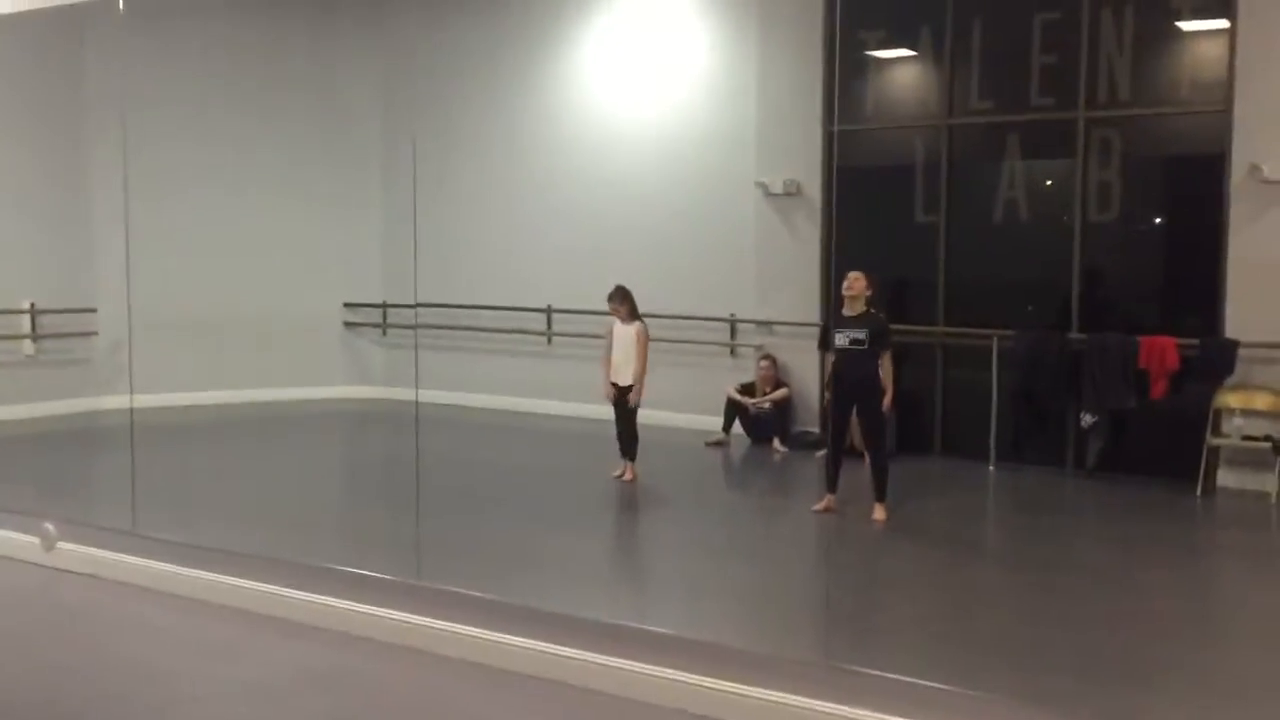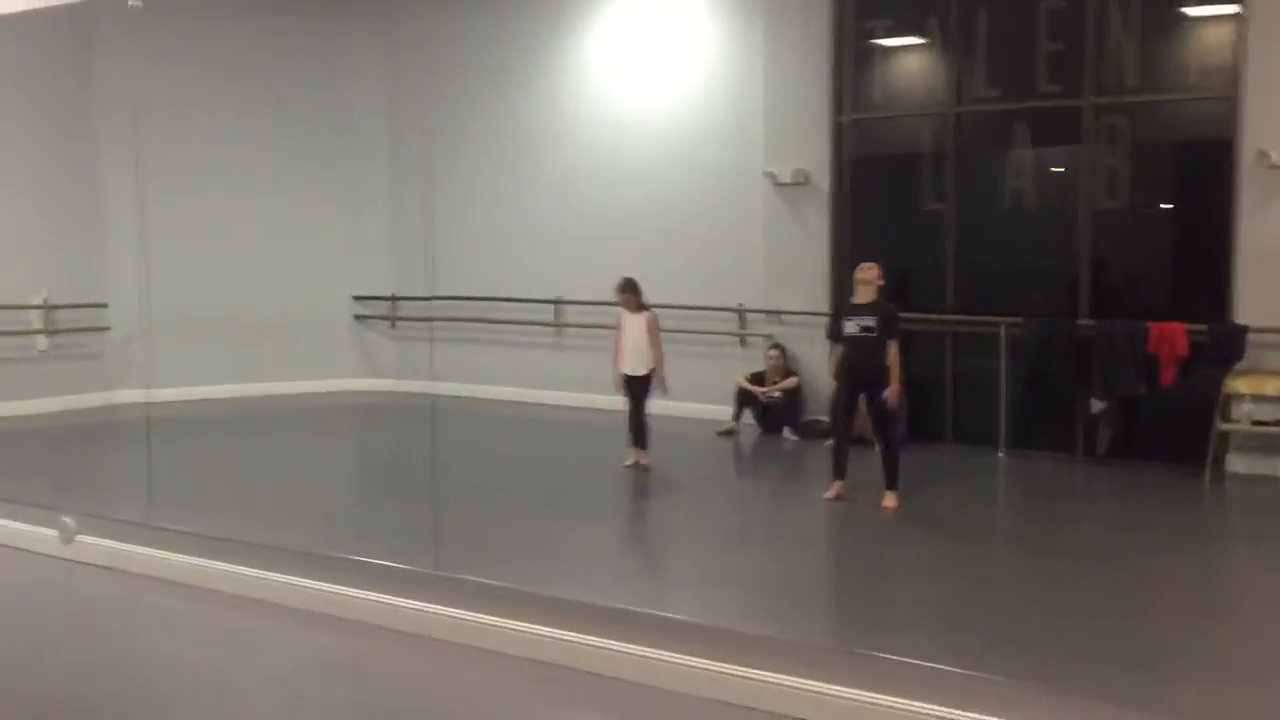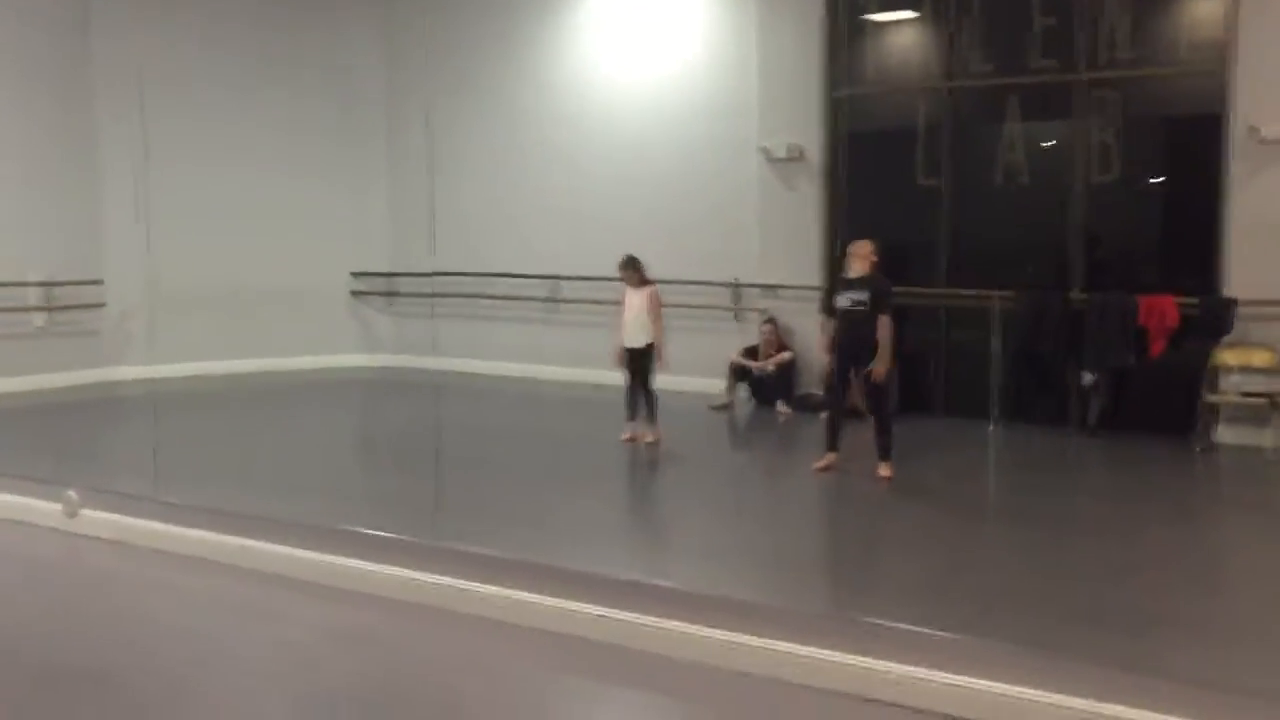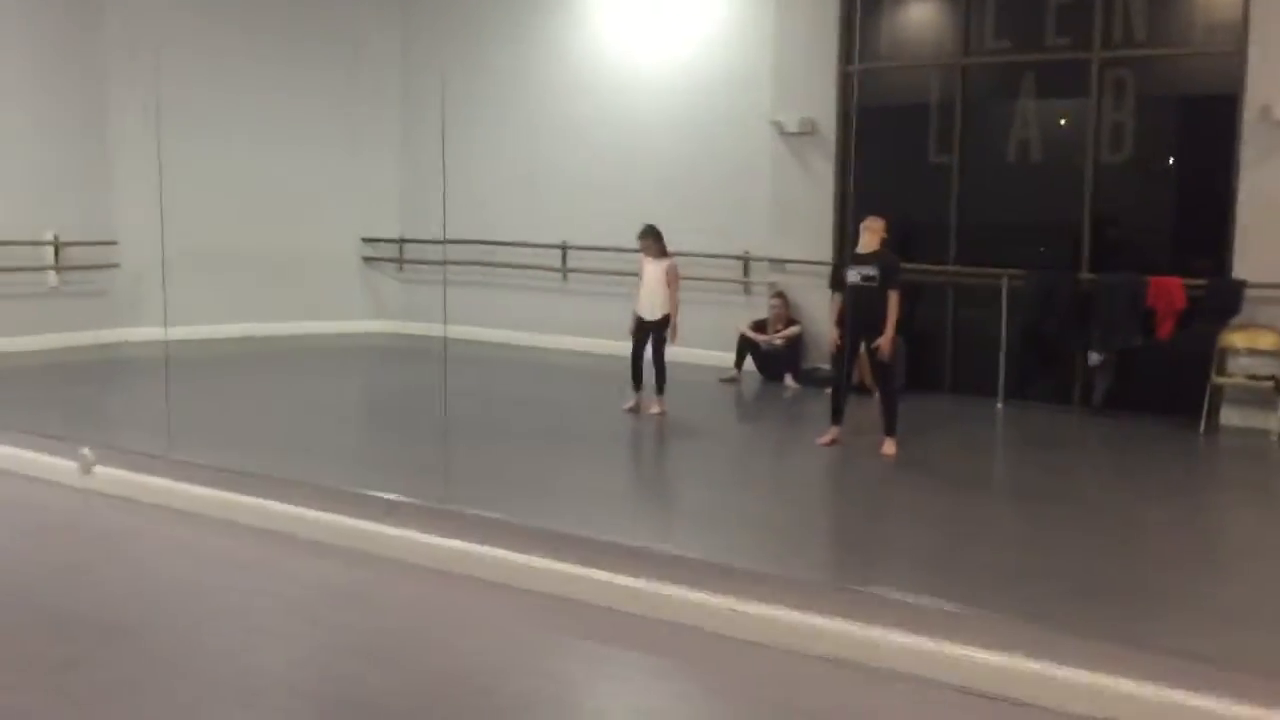
dt=0.4s
person 1, frame 1
left shoulder: (876, 322)
right shoulder: (832, 322)
left elbow: (885, 358)
left wrist: (888, 392)
right wrist: (827, 388)
left hip: (869, 391)
right hip: (839, 390)
left knee: (875, 446)
right knee: (834, 443)
left ankle: (880, 503)
right ankle: (830, 496)
person 1, frame 2
left shoulder: (885, 310)
right shoulder: (843, 311)
left elbow: (892, 348)
right elbow: (837, 347)
left wrist: (894, 382)
right wrist: (834, 378)
left hip: (876, 379)
right hip: (848, 378)
left knee: (884, 433)
right knee: (840, 428)
left ankle: (890, 490)
right ankle: (838, 483)
person 1, frame 3
left shoulder: (878, 284)
right shoulder: (837, 284)
left elbow: (884, 322)
right elbow: (831, 321)
left wrist: (883, 357)
right wrist: (827, 351)
left hip: (869, 352)
right hip: (842, 351)
left knee: (878, 405)
right knee: (835, 401)
left ankle: (884, 461)
right ankle: (831, 453)
person 1, frame 4
left shoulder: (887, 260)
right shoulder: (845, 260)
left elbow: (893, 298)
right elbow: (837, 295)
left wrist: (889, 333)
right wrist: (834, 326)
left hip: (877, 328)
right hip: (848, 326)
left knee: (884, 382)
right knee: (840, 376)
left ankle: (890, 437)
right ankle: (835, 428)
person 2, frame 1
left shoulder: (639, 328)
right shoulder: (613, 326)
left elbow: (642, 362)
right elbow: (607, 356)
left wrist: (637, 389)
right wrist: (607, 383)
left hip: (632, 384)
right hip: (616, 383)
left knee: (630, 424)
right knee: (619, 424)
left ankle: (631, 466)
right ankle: (624, 463)
person 2, frame 2
left shoulder: (648, 317)
right shoulder: (622, 317)
left elbow: (656, 348)
right elbow: (618, 346)
left wrist: (660, 376)
right wrist: (617, 373)
left hip: (644, 372)
right hip: (627, 373)
left knee: (637, 412)
right knee: (633, 412)
left ankle: (643, 452)
right ankle: (635, 451)
person 2, frame 3
left shoulder: (651, 292)
right shoulder: (627, 291)
left elbow: (657, 322)
right elbow: (623, 319)
left wrist: (659, 349)
right wrist: (619, 347)
left hip: (646, 346)
right hip: (628, 346)
left knee: (645, 386)
right knee: (631, 386)
left ankle: (652, 428)
right ankle: (631, 427)
person 2, frame 4
left shoulder: (668, 265)
right shoulder: (644, 262)
left elbow: (673, 296)
right elbow: (641, 290)
left wrist: (673, 324)
right wrist: (634, 318)
left hip: (660, 318)
right hip: (642, 317)
left knee: (658, 358)
right knee: (636, 355)
left ankle: (659, 401)
right ankle: (636, 397)
